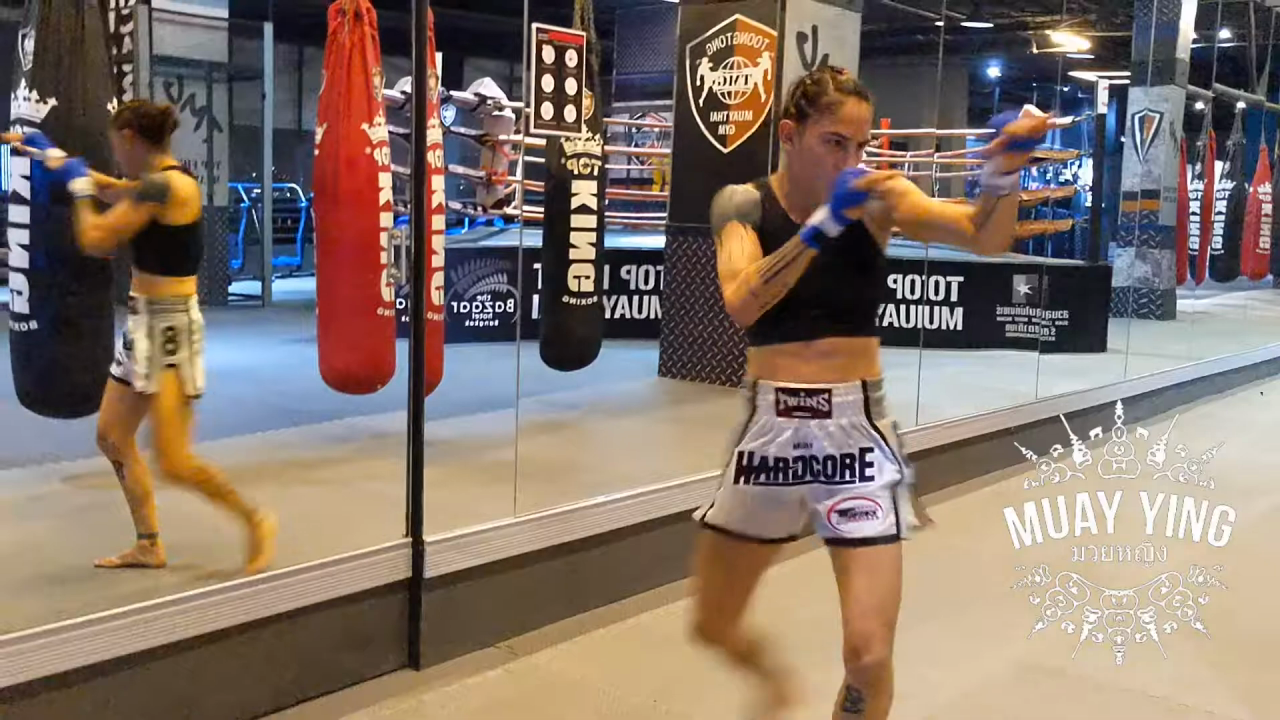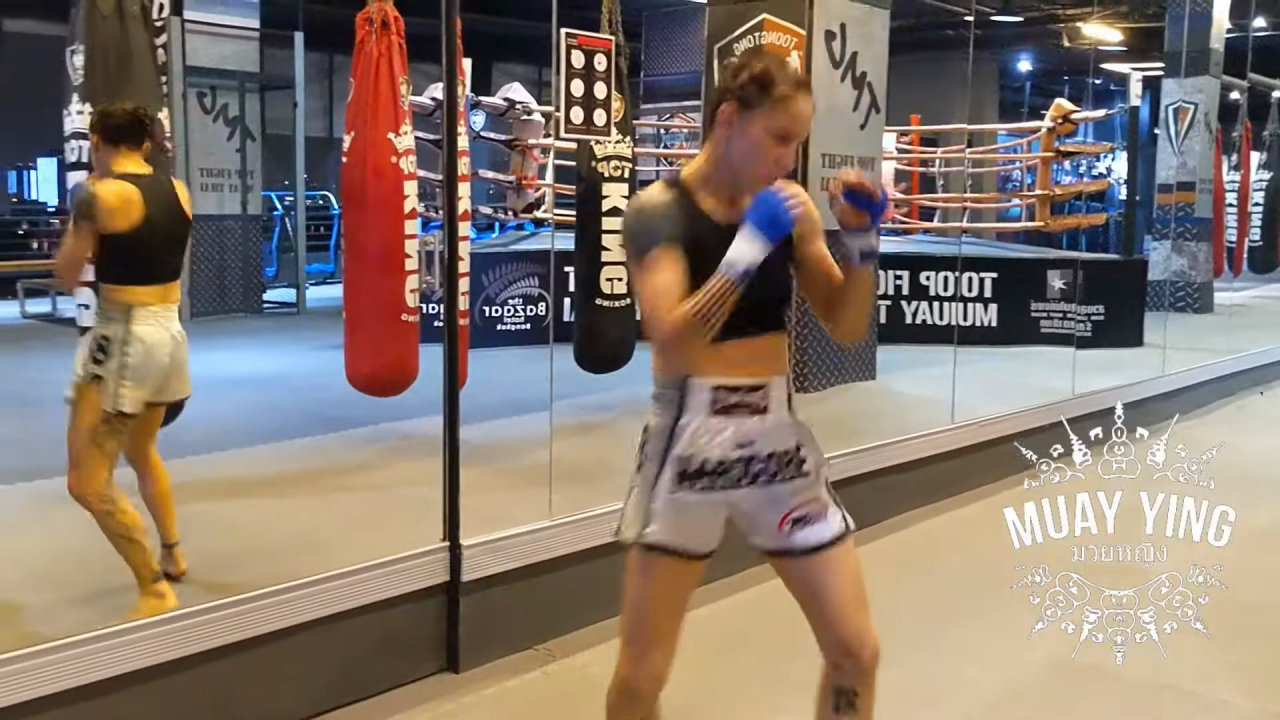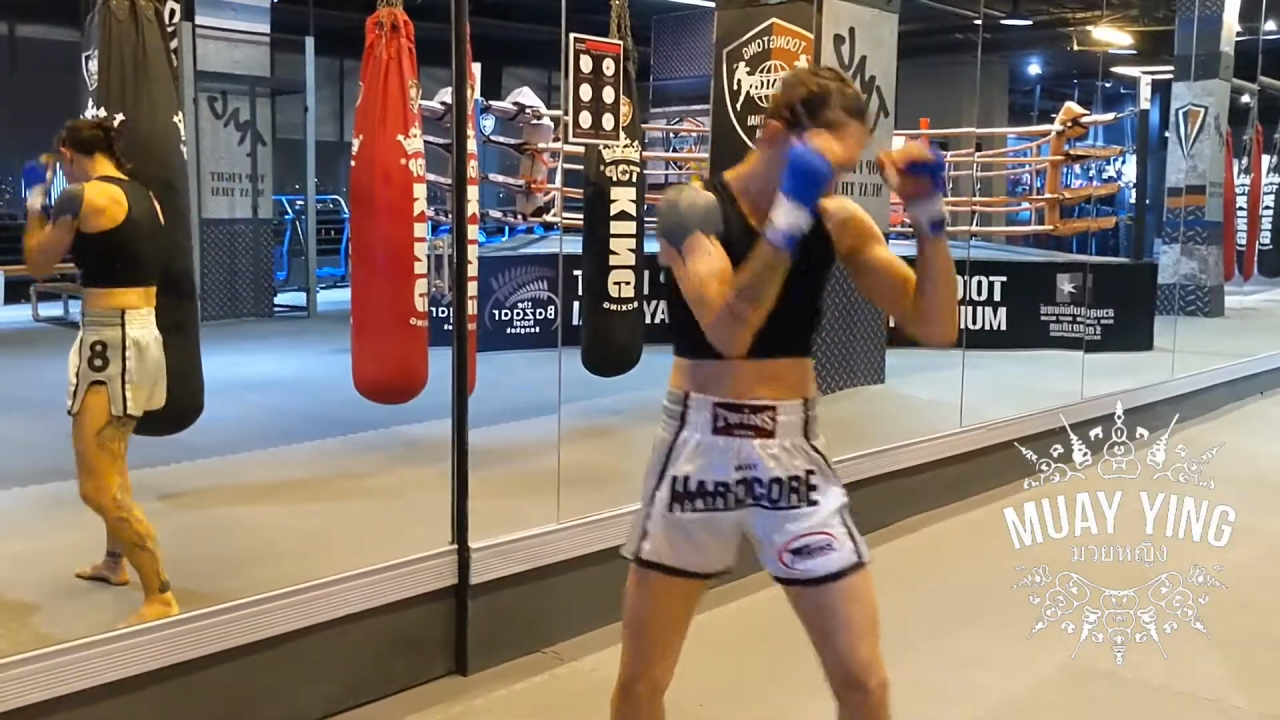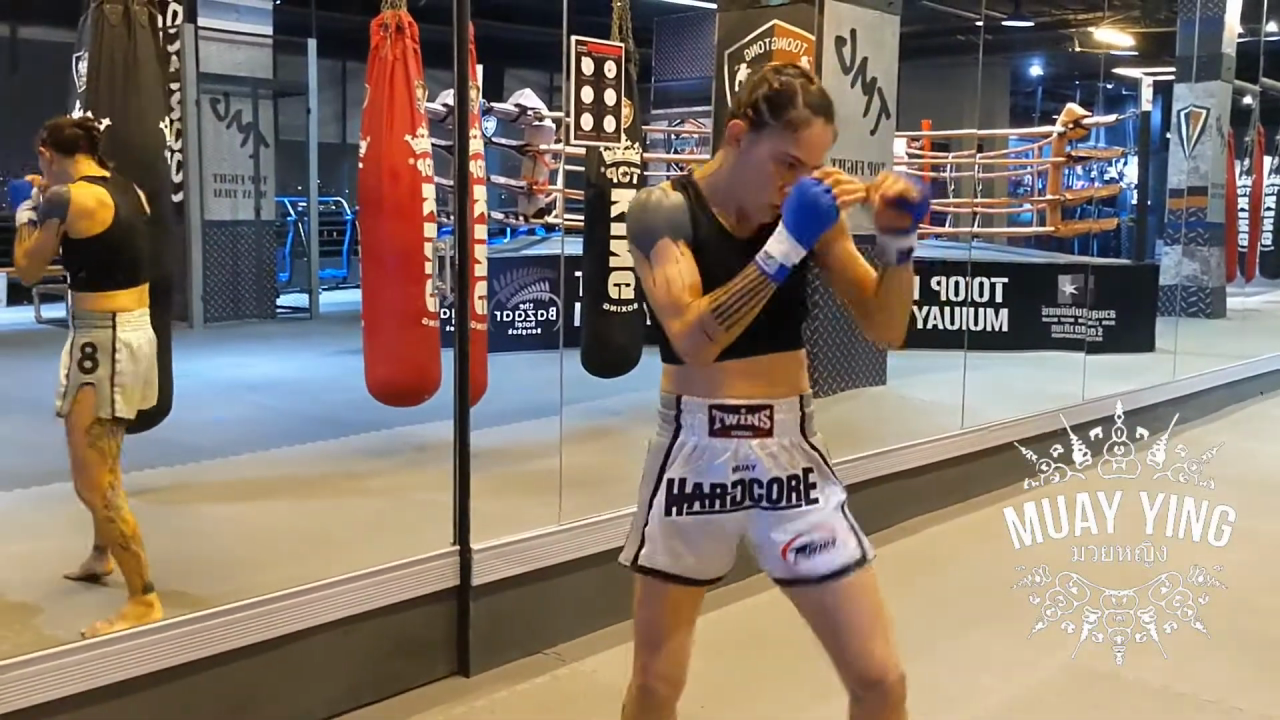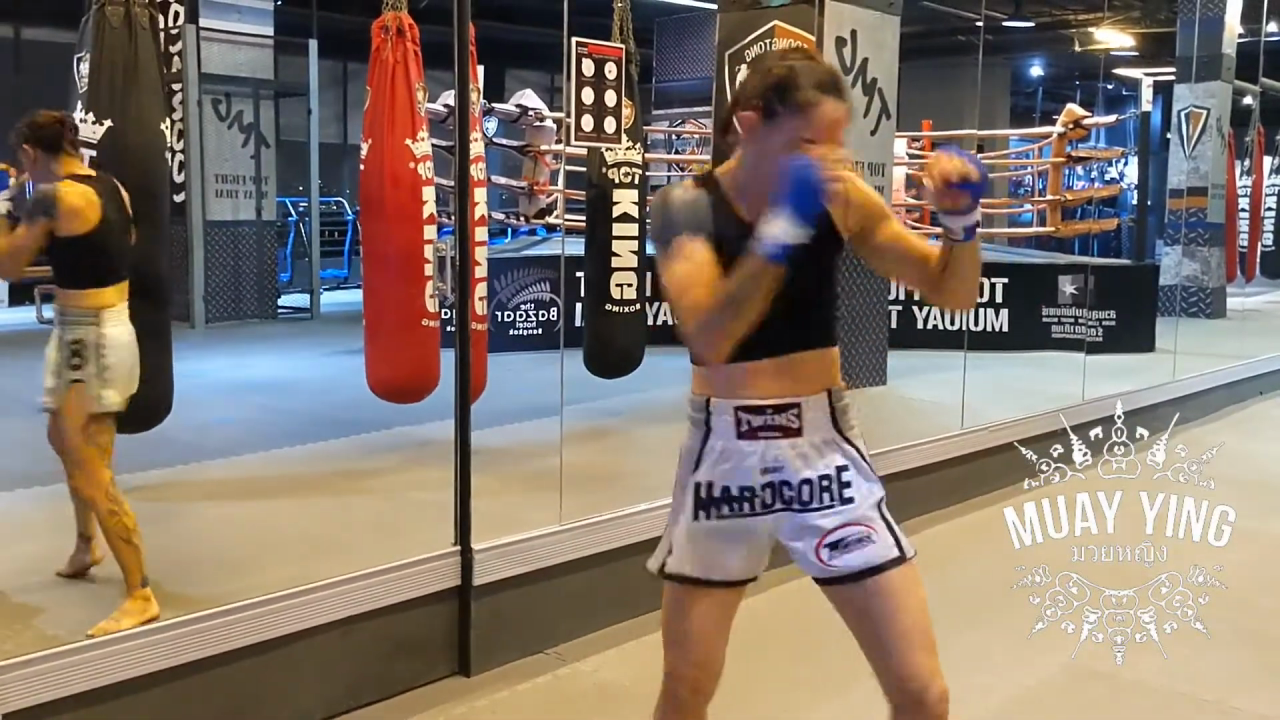
dt=0.7s
person 1, frame 1
left shoulder: (878, 199)
right shoulder: (741, 204)
left elbow: (987, 239)
right elbow: (743, 304)
left wrist: (1001, 171)
right wrist: (826, 220)
left hip: (857, 435)
right hip: (771, 435)
left knee: (868, 652)
right knee: (713, 624)
person 1, frame 2
left shoulder: (788, 203)
right shoulder: (657, 209)
left elbow: (848, 326)
right elbow: (671, 344)
left wrist: (863, 238)
right wrist: (751, 245)
left hip: (778, 437)
right hip: (690, 440)
left knee: (855, 653)
person 1, frame 3
left shoulder: (839, 222)
right shoulder: (692, 208)
left elbow: (936, 328)
right elbow: (728, 331)
left wrist: (929, 216)
right wrist: (791, 211)
left hip: (793, 458)
right hip: (700, 454)
person 1, frame 4
left shoulder: (810, 206)
right shoulder: (662, 211)
left elbow: (886, 329)
right elbow: (692, 339)
left wrist: (897, 242)
right wrist: (785, 245)
left hip: (791, 454)
right hip: (695, 456)
person 1, frame 5
left shoulder: (839, 200)
right shoulder: (683, 207)
left elbow: (953, 295)
right elbow: (709, 340)
left wrist: (960, 216)
right wrist: (785, 226)
left hip: (823, 454)
right hip: (726, 457)
person 2, frame 1
left shoulder: (164, 186)
right shoulder: (157, 180)
left elbow: (95, 241)
right elbow: (113, 190)
left wrist: (79, 186)
right wrist: (51, 155)
left hip: (169, 327)
right hip: (145, 323)
left knee: (174, 462)
right knee: (112, 437)
left ankle: (255, 522)
right ankle: (149, 544)
person 2, frame 2
left shoulder: (100, 196)
right shoulder: (175, 189)
left elbow: (66, 272)
left wrist: (76, 218)
left hip: (123, 340)
right hip: (166, 333)
left knee: (87, 482)
right knee: (141, 450)
left ankle: (156, 591)
right ankle: (172, 555)
person 2, frame 3
left shoulder: (80, 196)
right shoulder: (144, 196)
left elbow: (38, 262)
left wrist: (36, 198)
left hip: (111, 342)
right hip: (142, 335)
left knee: (99, 486)
right knee: (108, 460)
left ankle: (160, 598)
right ankle: (115, 561)
person 2, frame 4
left shoulder: (68, 199)
right shoulder: (127, 189)
left elbow: (28, 273)
left wrist: (26, 212)
left hip: (102, 343)
right hip: (134, 334)
left knee: (95, 482)
right knee: (99, 456)
left ankle: (143, 601)
right ankle: (102, 555)
person 2, frame 5
left shoulder: (53, 197)
right shoulder: (111, 187)
left hip: (87, 340)
right hip: (106, 330)
left knee: (90, 478)
right knee: (64, 440)
left ankle: (140, 597)
right ankle: (85, 548)
